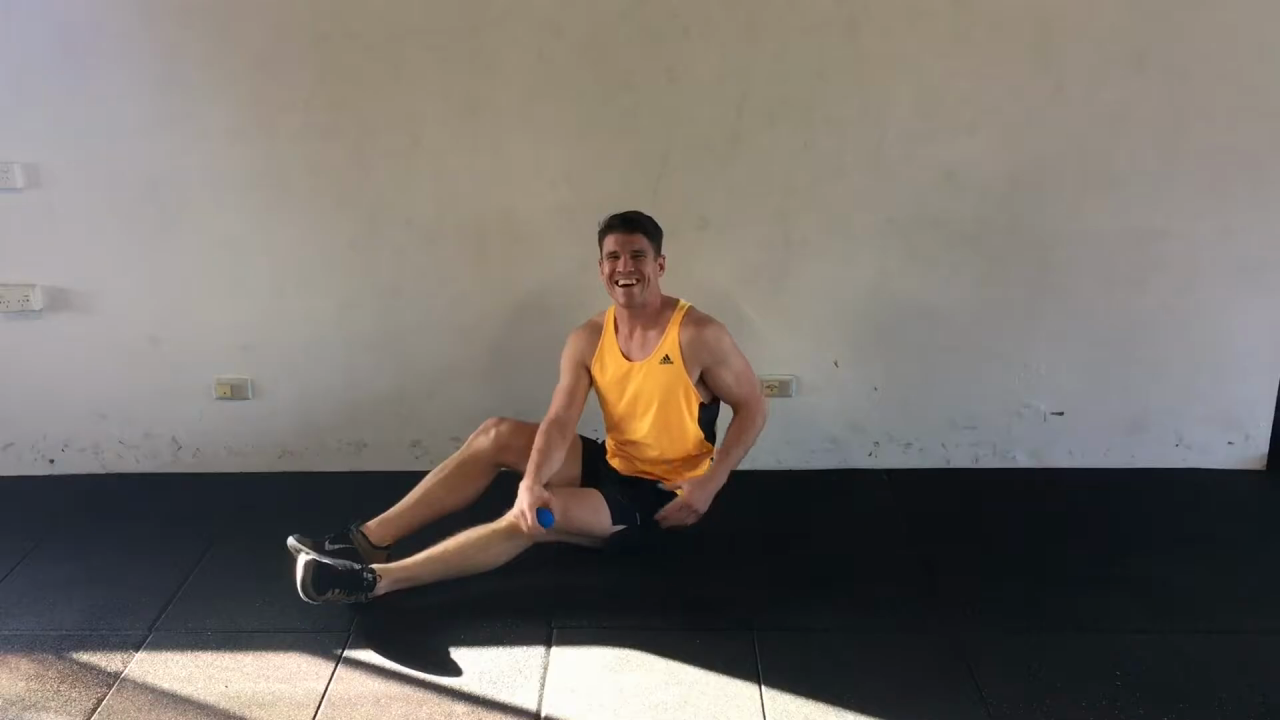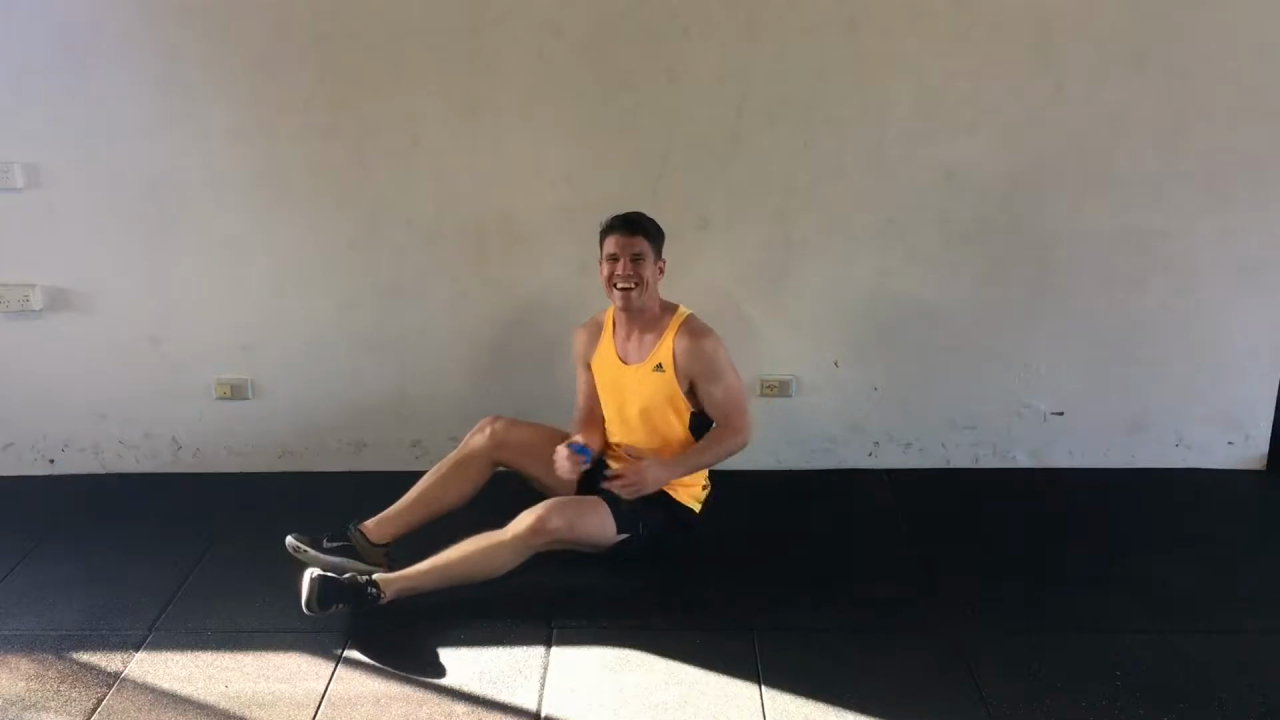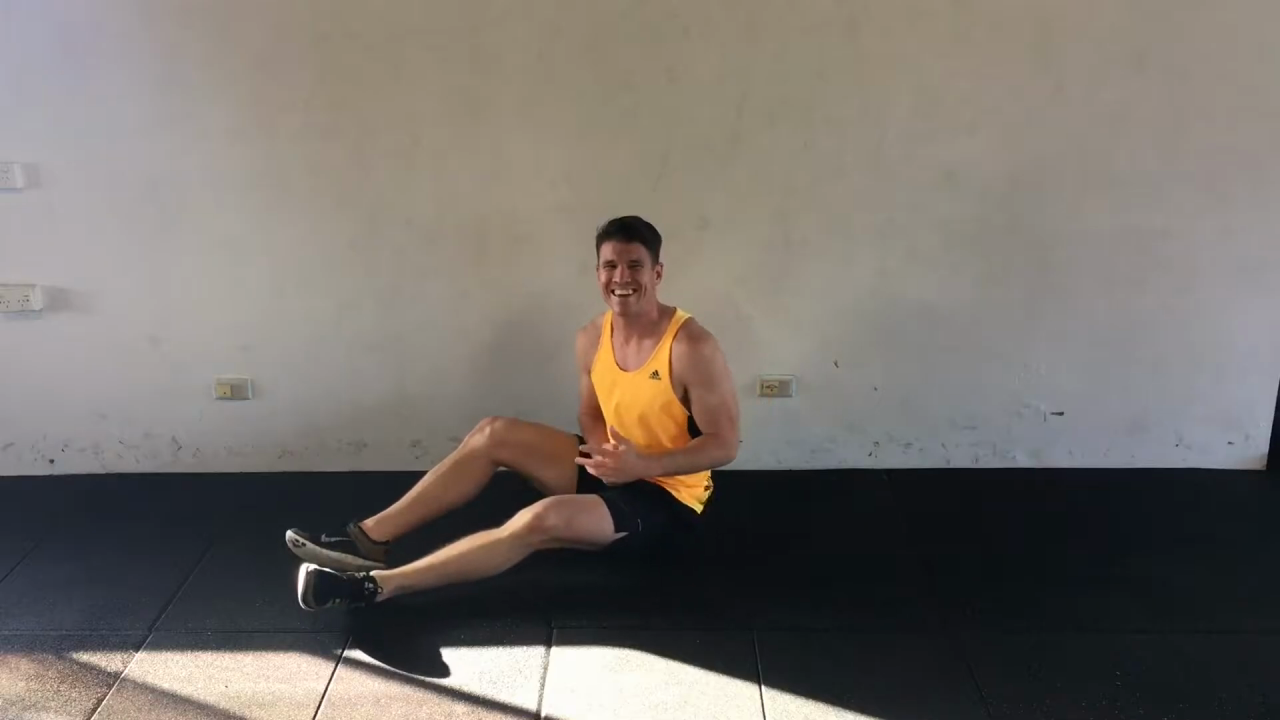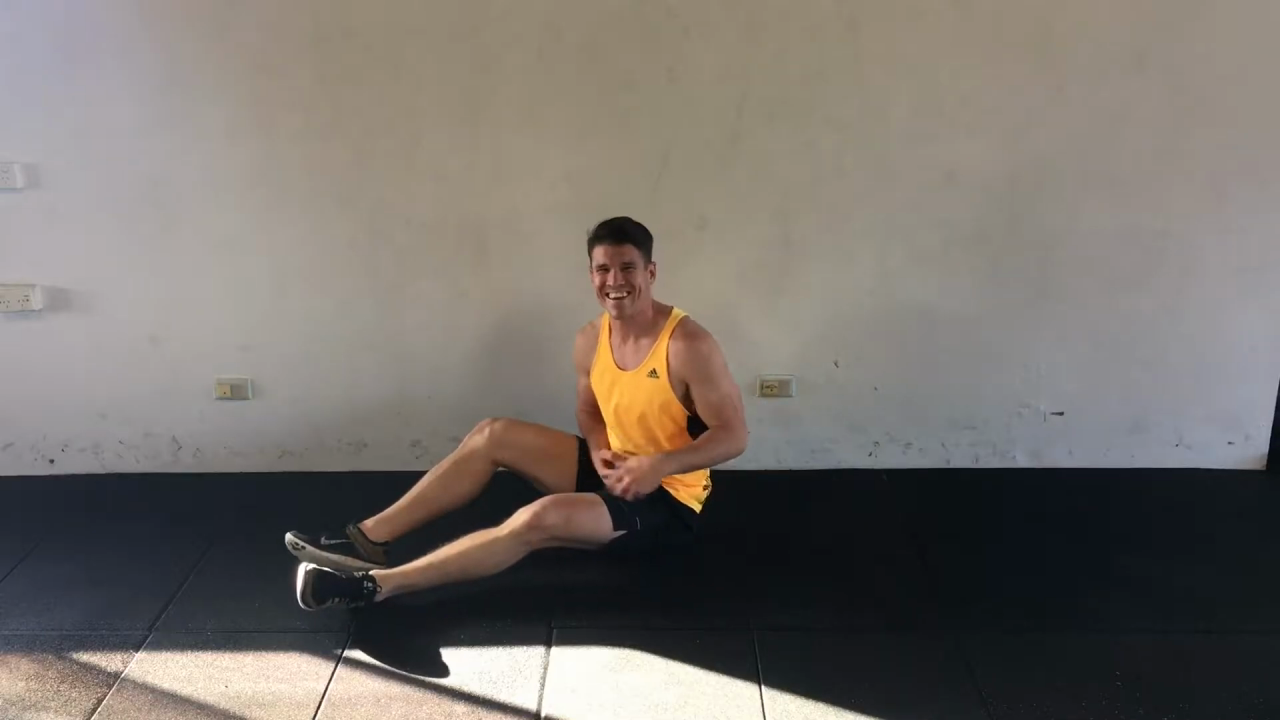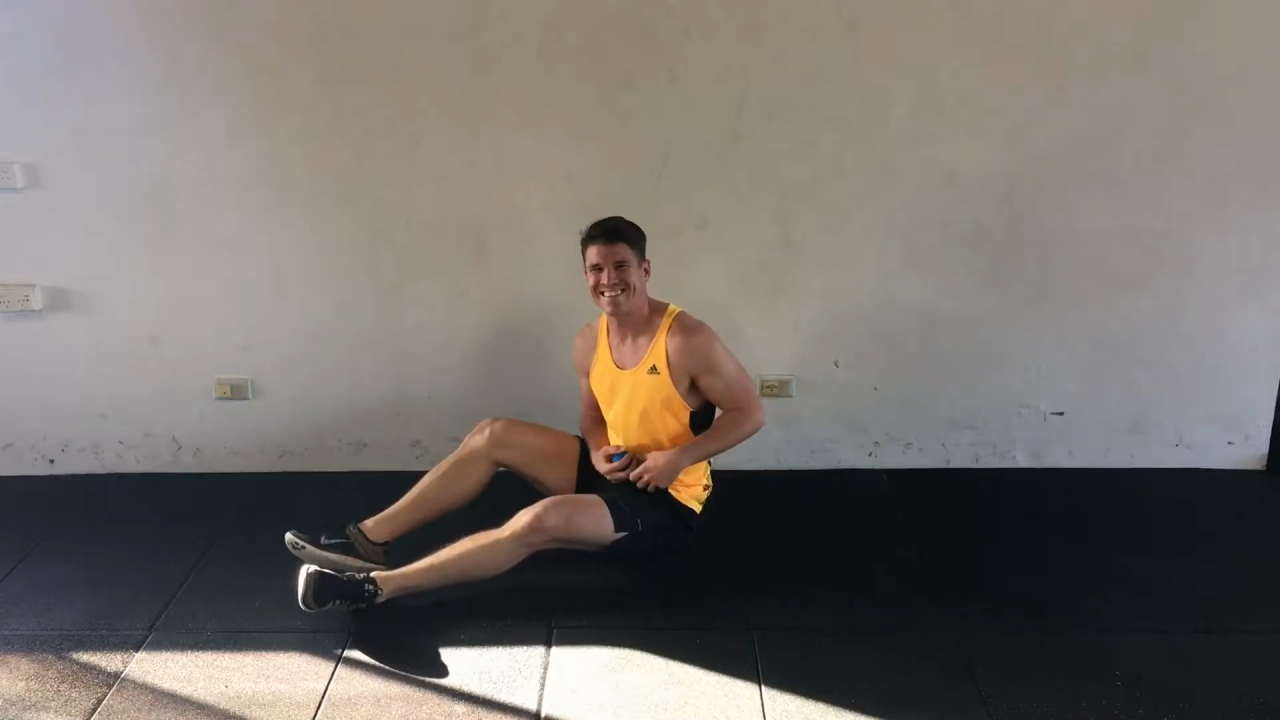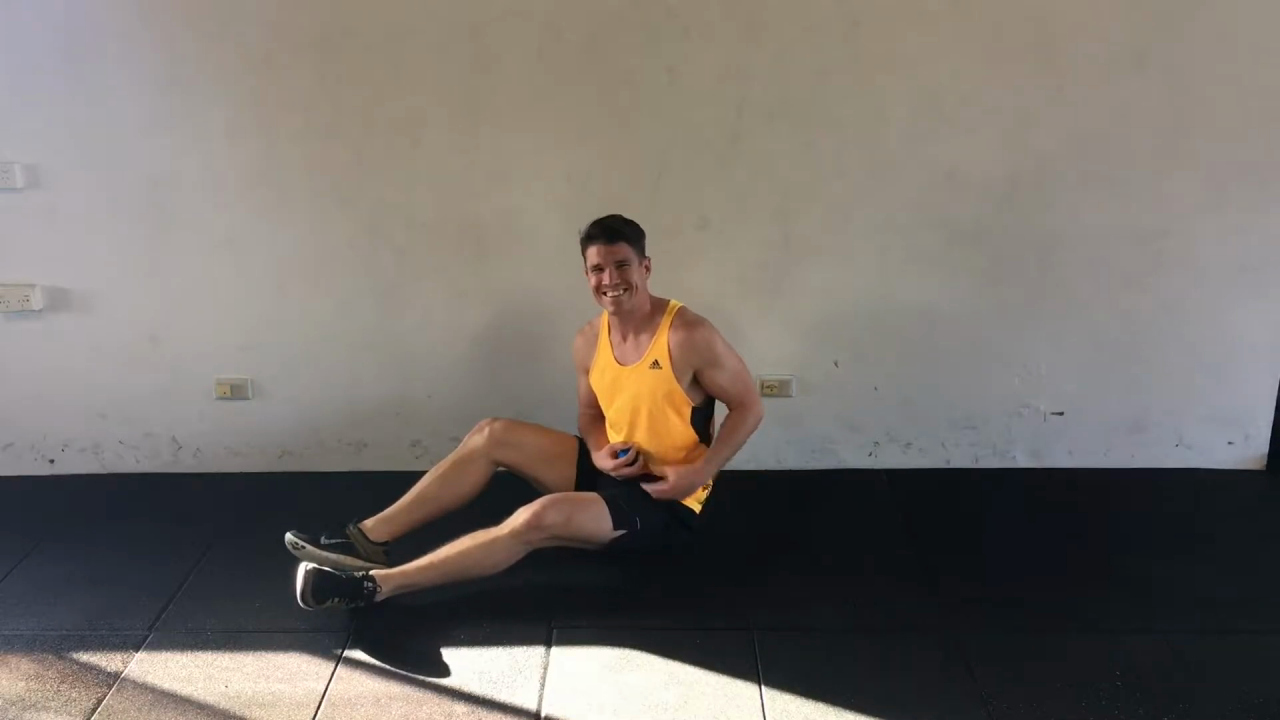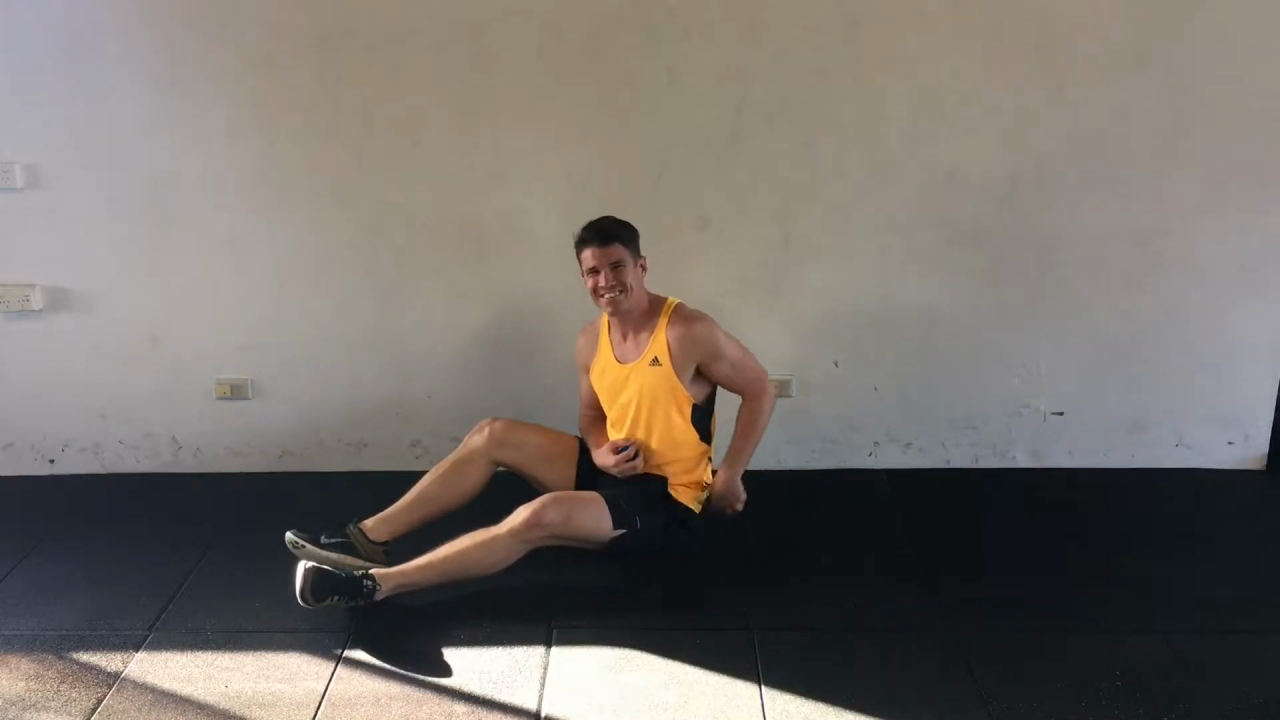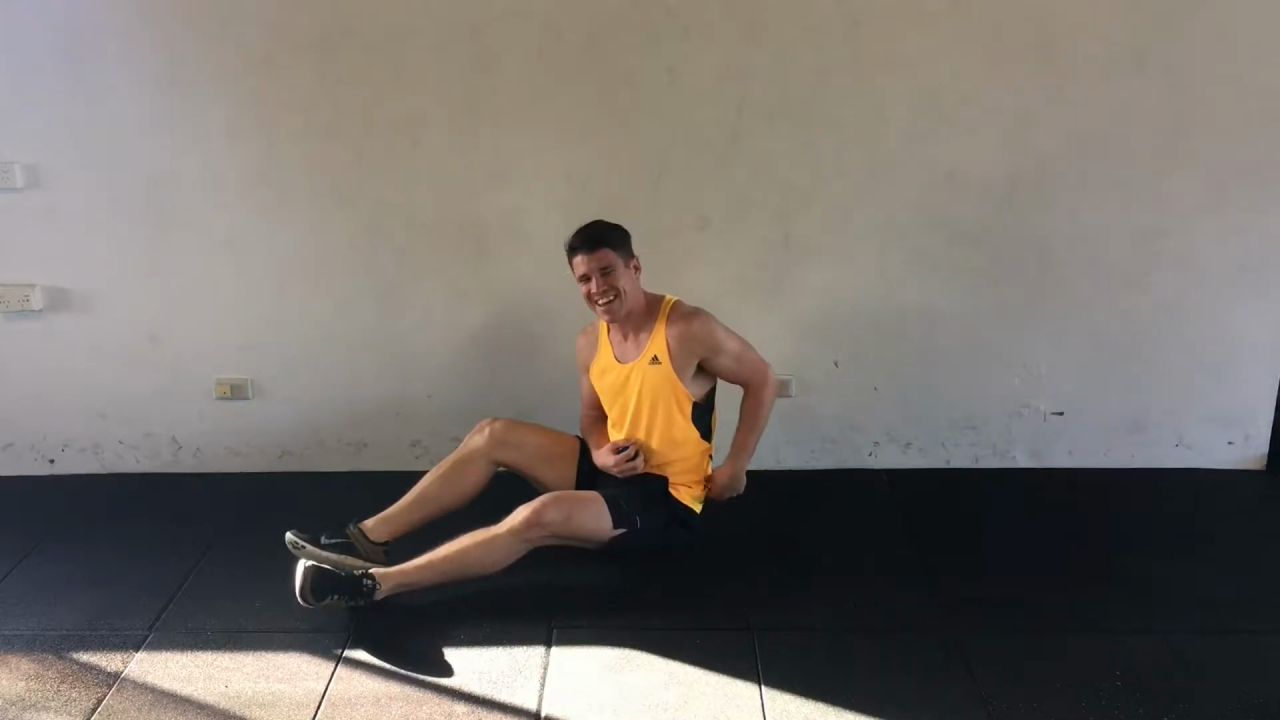
dt=0.2s
person 1, frame 1
left shoulder: (699, 335)
right shoulder: (588, 338)
left elbow: (752, 408)
right elbow: (559, 422)
left wrist: (710, 482)
right wrist: (531, 481)
left hip: (663, 497)
right hip: (613, 467)
left knee: (527, 524)
right knee: (496, 435)
left ankle: (375, 580)
right ankle: (369, 540)
person 1, frame 2
left shoulder: (695, 343)
right shoulder: (590, 336)
left elbow: (737, 429)
right elbow: (590, 417)
left wrist: (666, 471)
right wrist: (578, 449)
left hip: (664, 500)
right hip: (612, 469)
left knee: (543, 521)
right knee: (492, 434)
left ankle: (376, 589)
right ankle: (369, 539)
person 1, frame 3
left shoulder: (693, 347)
right shoulder: (591, 337)
left elbow: (725, 444)
left wrist: (643, 465)
right wrist: (605, 450)
left hip: (666, 498)
right hip: (617, 470)
left knee: (541, 521)
right knee: (493, 434)
left ankle: (376, 585)
right ankle: (370, 538)
person 1, frame 4
left shoulder: (690, 345)
right shoulder: (589, 340)
left elbow: (732, 437)
left wrist: (657, 466)
right wrist: (601, 453)
left hip: (667, 499)
right hip: (617, 469)
left knee: (540, 519)
right knee: (492, 436)
left ankle: (375, 585)
right ankle: (369, 539)
person 1, frame 5
left shoulder: (689, 341)
right shoulder: (590, 341)
left elbow: (749, 414)
left wrist: (678, 458)
right wrist: (601, 452)
left hip: (666, 500)
right hip: (619, 471)
left knee: (541, 520)
right knee: (493, 435)
left ankle: (377, 586)
right ankle: (369, 538)
person 1, frame 6
left shoulder: (690, 336)
right shoulder: (589, 340)
left elbow: (749, 407)
left wrist: (697, 472)
right wrist: (599, 453)
left hip: (664, 501)
right hip: (617, 470)
left knee: (540, 518)
right knee: (492, 436)
left ankle: (376, 584)
right ankle: (368, 539)
person 1, frame 7
left shoulder: (690, 332)
right shoulder: (590, 341)
left elbow: (760, 393)
left wrist: (731, 474)
right wrist: (599, 451)
left hip: (665, 499)
right hip: (616, 469)
left knee: (540, 516)
right knee: (492, 436)
left ankle: (376, 582)
right ankle: (369, 537)
person 1, frame 8
left shoulder: (689, 329)
right shoulder: (590, 342)
left elbow: (762, 382)
left wrist: (734, 467)
right wrist: (599, 452)
left hip: (666, 500)
right hip: (617, 469)
left knee: (542, 516)
right knee: (493, 435)
left ankle: (376, 582)
right ankle: (370, 536)
